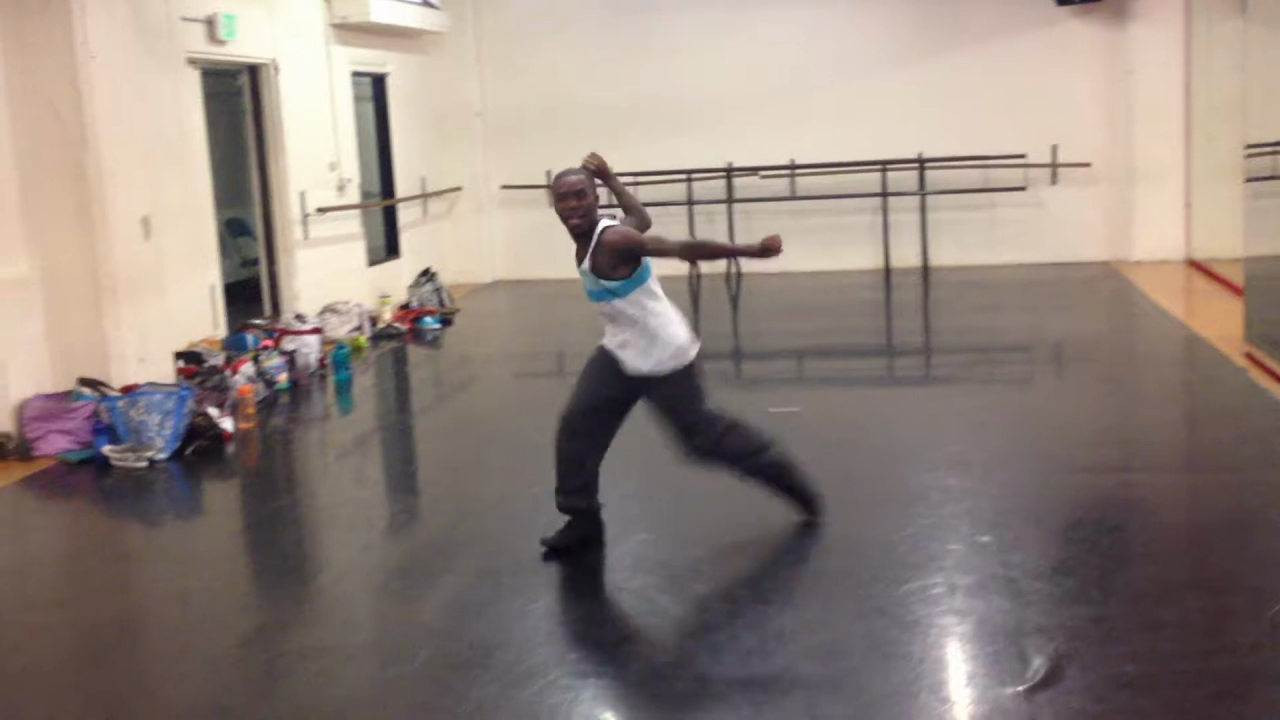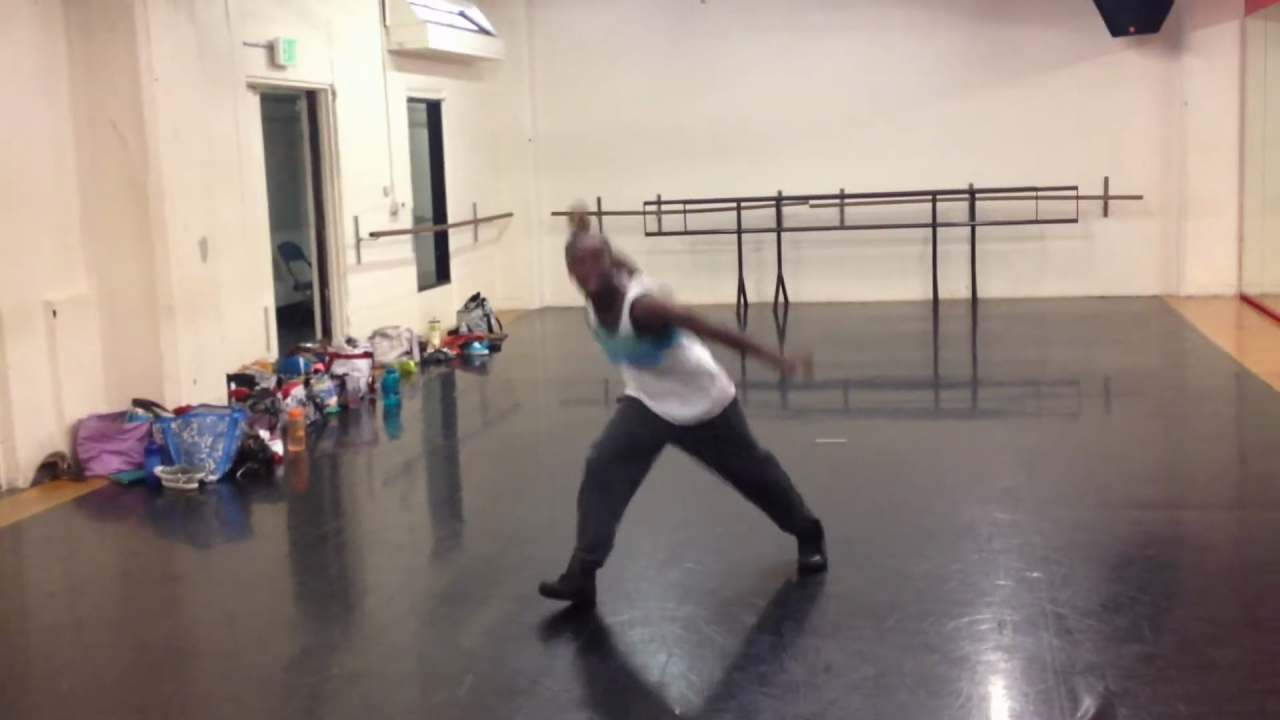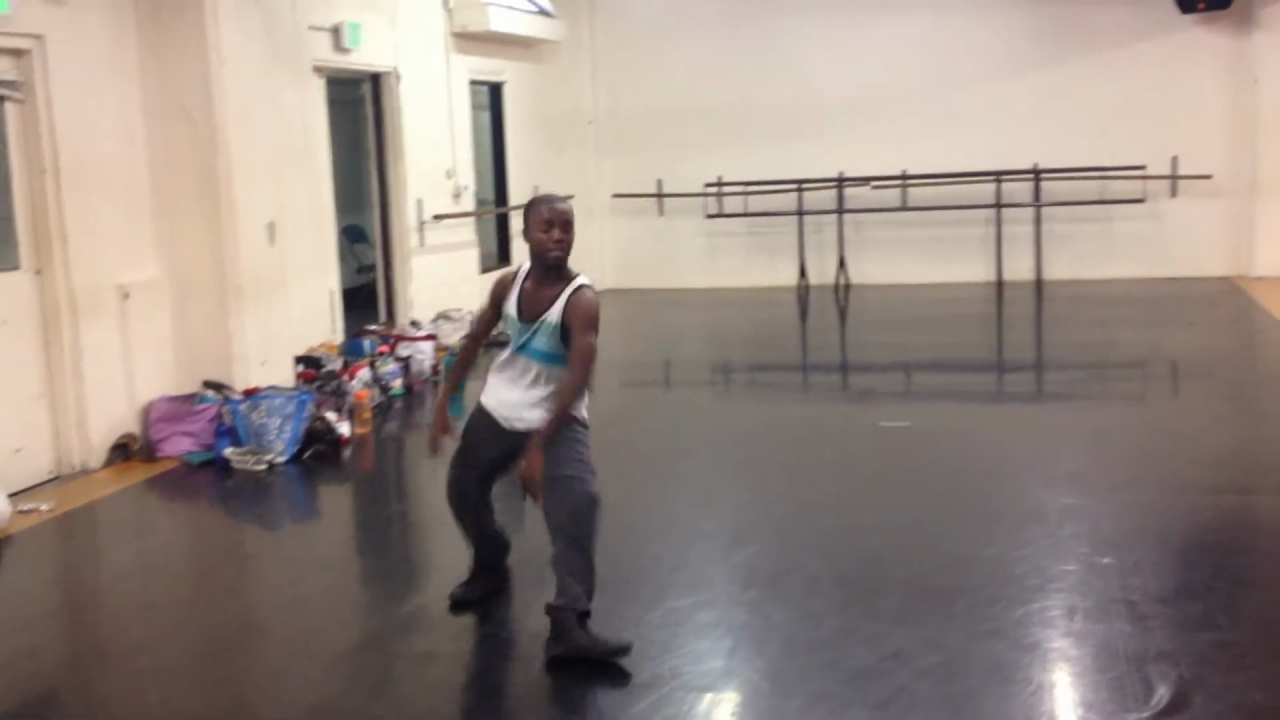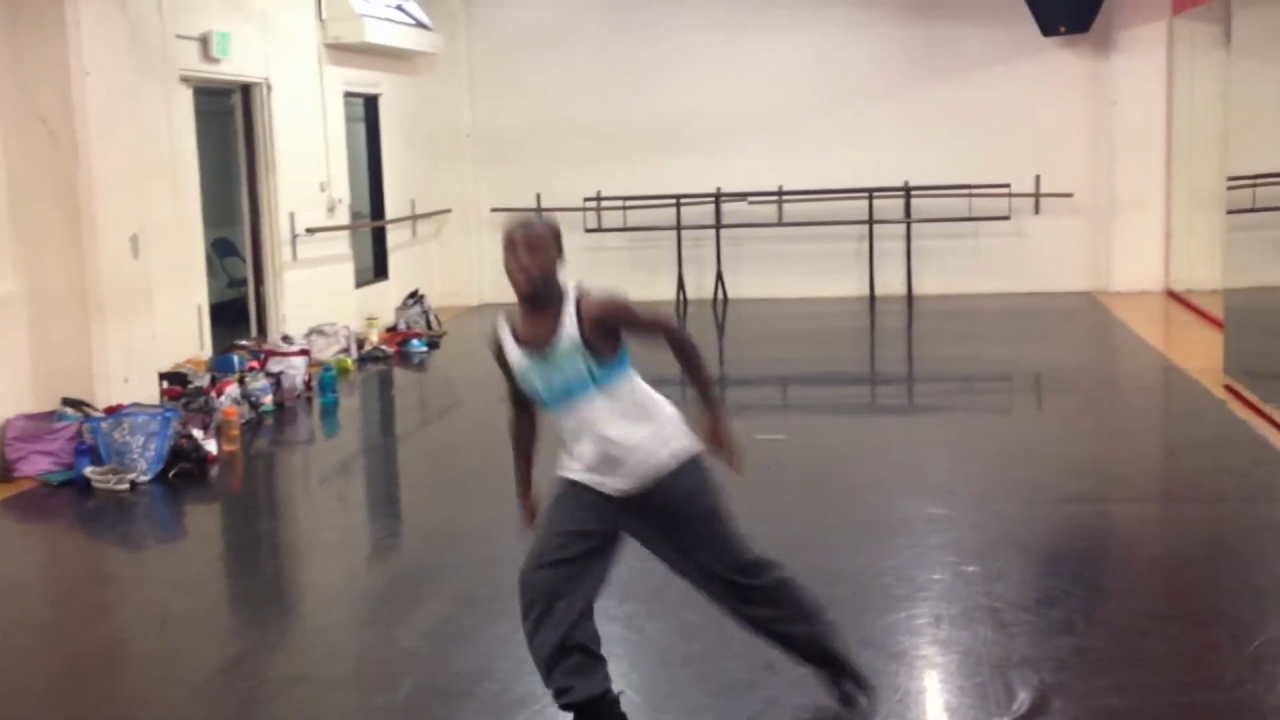
dt=1s
person 1, frame 1
left shoulder: (612, 240)
right shoulder: (588, 237)
left elbow: (685, 249)
right elbow: (642, 222)
left wrist: (753, 251)
right wrist: (611, 179)
left hip: (664, 355)
right hip: (621, 350)
left knee: (707, 438)
right knee: (576, 426)
left ankle: (788, 479)
right ankle: (583, 520)
person 1, frame 2
left shoulder: (644, 305)
right shoulder: (595, 300)
left elbow: (711, 328)
right elbow: (618, 271)
left wrist: (776, 358)
right wrist: (581, 235)
left hip: (701, 399)
right hip: (647, 402)
left knee: (753, 470)
right knee: (603, 469)
left ankle: (807, 532)
right ankle: (581, 574)
person 1, frame 3
left shoulder: (582, 302)
right shoulder: (509, 284)
left elbow: (577, 381)
right elbow: (474, 342)
left wrist: (539, 449)
right wrist: (442, 405)
left hip: (560, 419)
right hip: (498, 410)
left knee: (577, 503)
right knee: (464, 492)
left ankle: (568, 626)
right ankle: (489, 570)
person 1, frame 4
left shoulder: (594, 311)
right shoulder: (503, 340)
left elbow: (675, 335)
right elbow: (523, 411)
left wrist: (712, 410)
right wrist: (524, 486)
left hip: (661, 462)
right hip: (589, 481)
left knee: (736, 572)
right knee: (543, 583)
left ankle: (834, 664)
